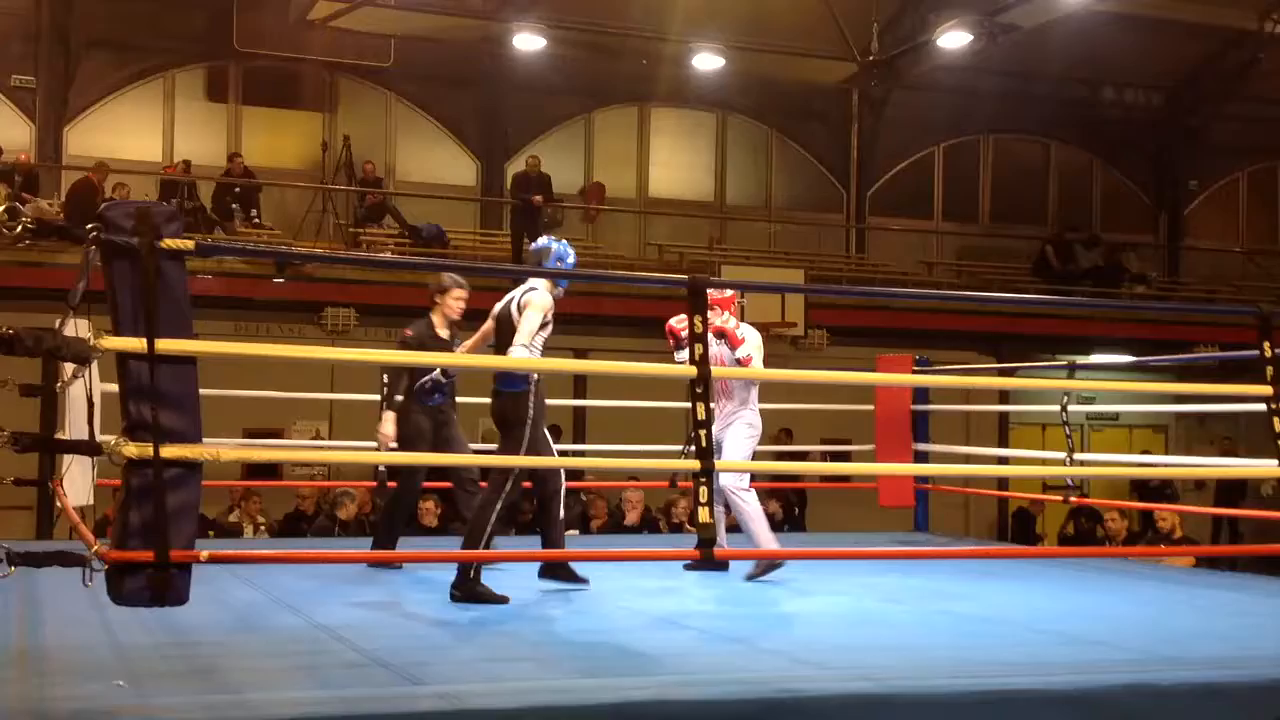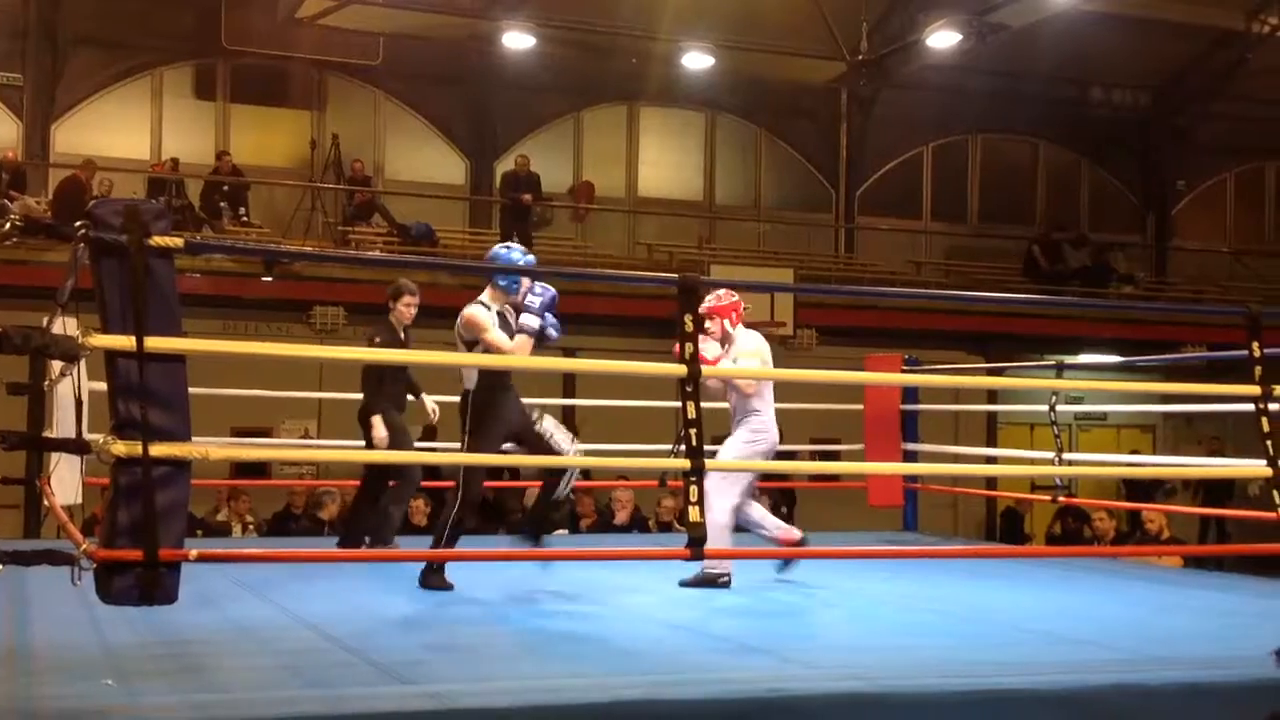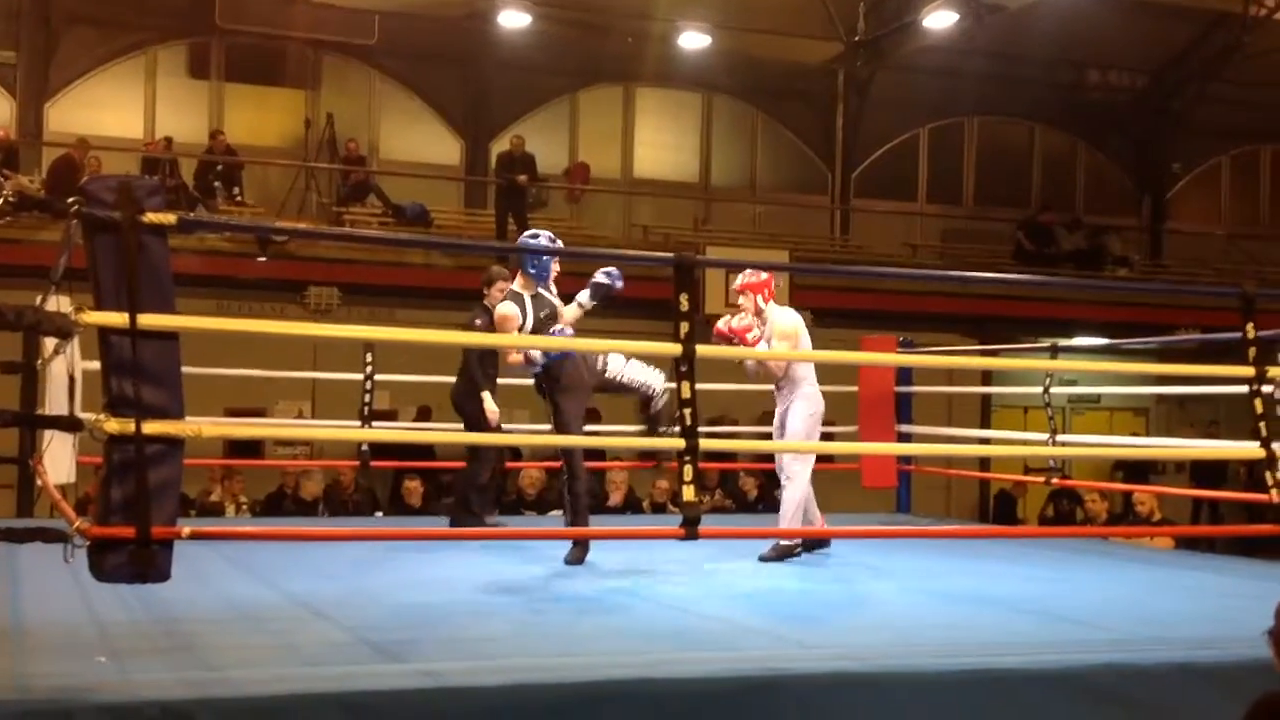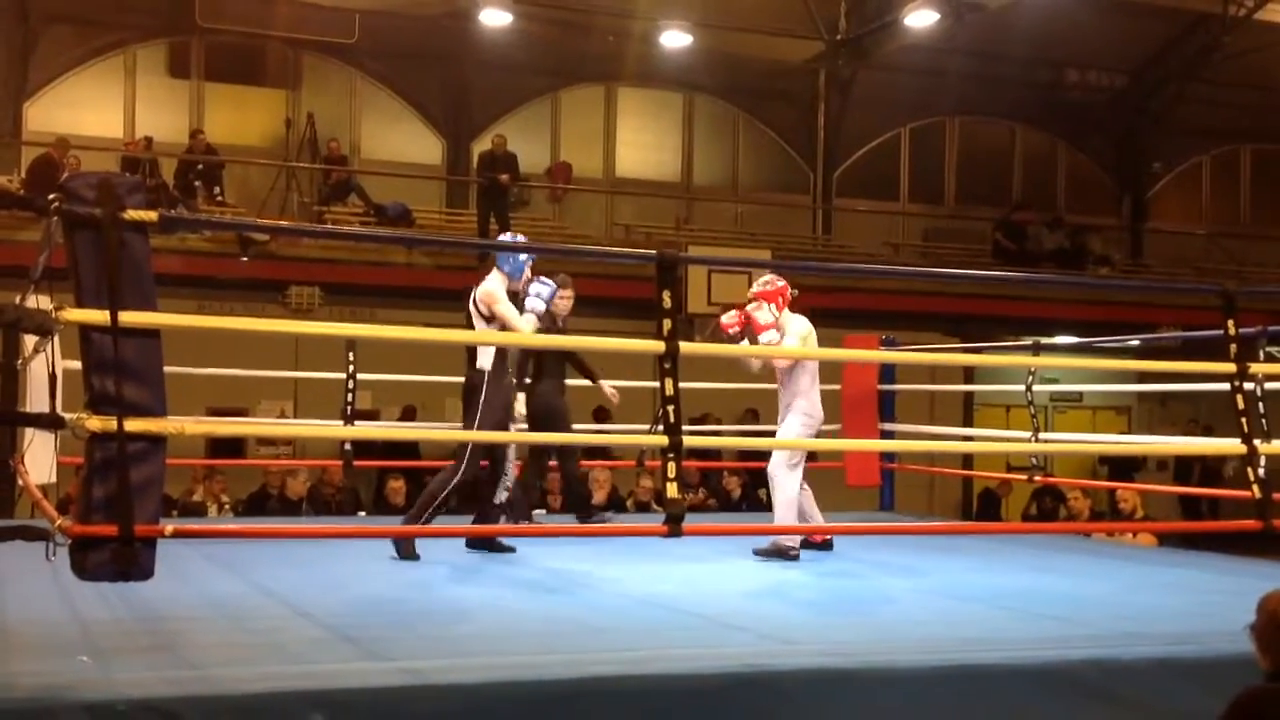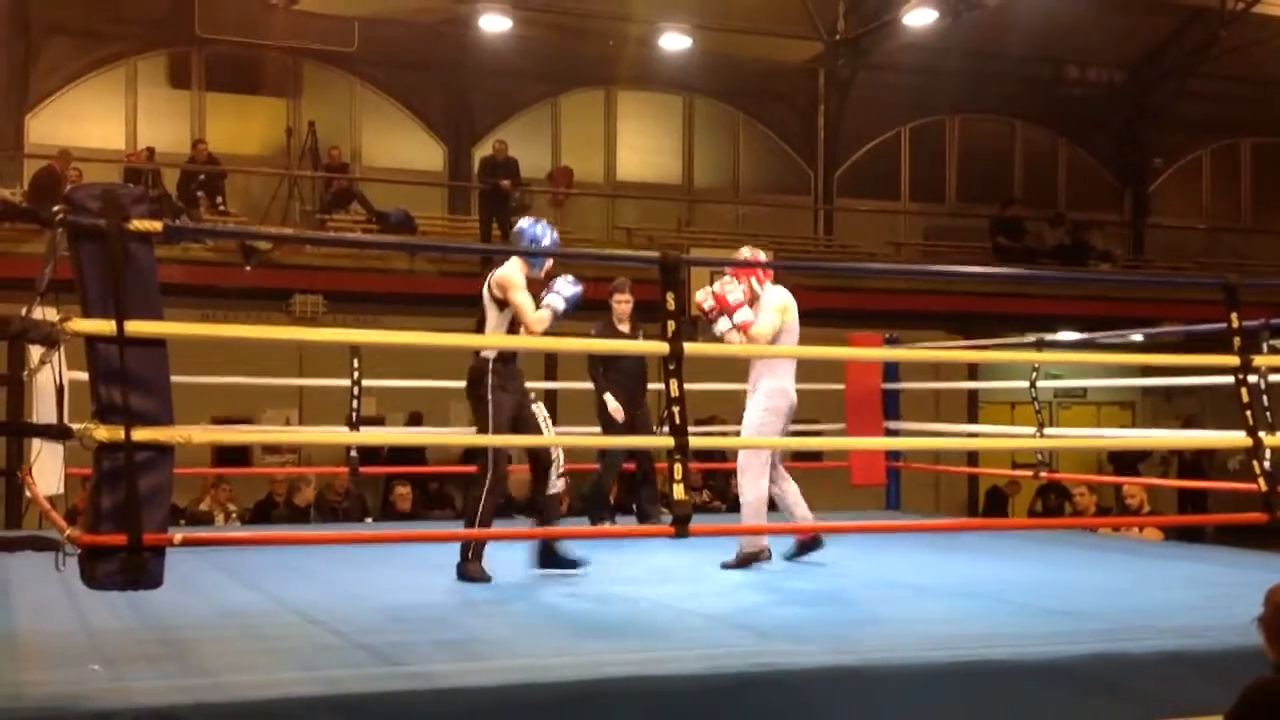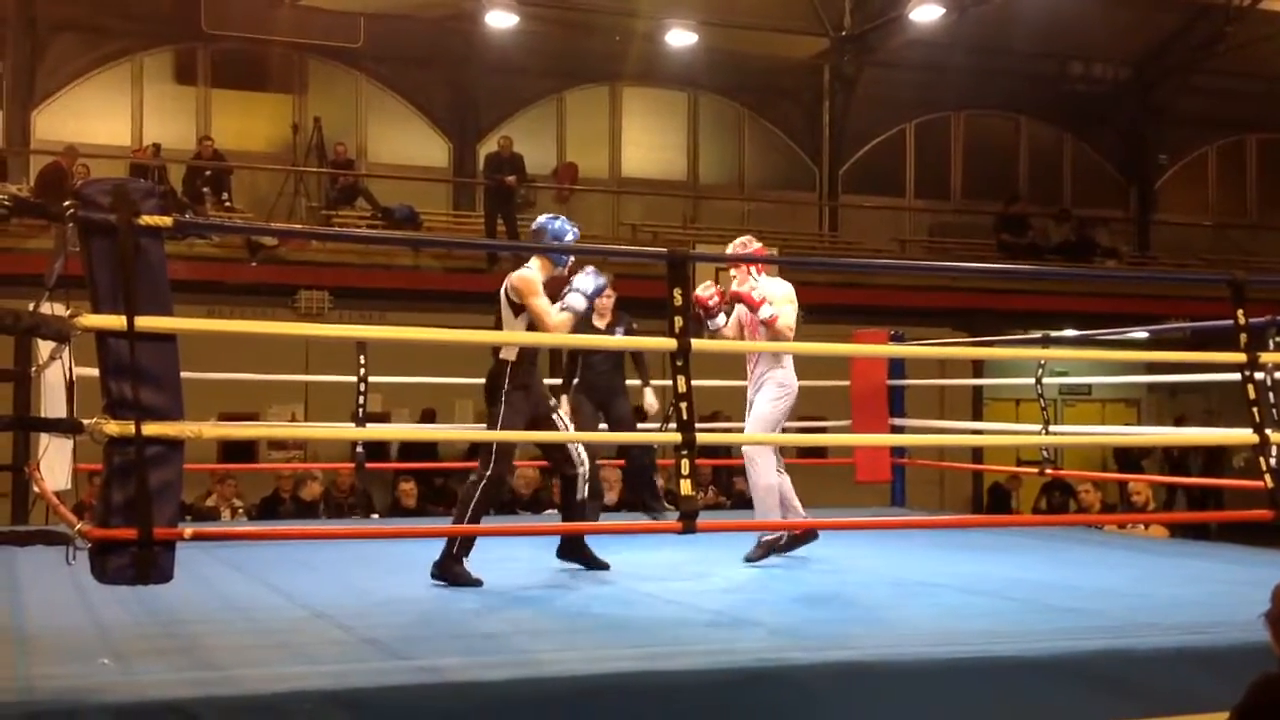
dt=0.7s
person 1, frame 1
left shoulder: (509, 299)
right shoulder: (540, 297)
left elbow: (473, 343)
right elbow: (522, 339)
right wrist: (517, 364)
left hip: (511, 397)
right hip: (522, 399)
left knee: (551, 477)
right knee: (501, 486)
left ankle: (553, 559)
right ankle: (466, 580)
person 1, frame 2
left shoulder: (508, 311)
right shoulder: (474, 315)
right elbow: (511, 352)
left wrist: (538, 330)
right wrist: (532, 316)
left hip: (510, 403)
right hip: (480, 410)
left knee: (568, 456)
right knee: (470, 491)
left ankle: (535, 525)
right ankle: (434, 566)
person 1, frame 3
left shoulder: (545, 289)
right shoulder: (508, 310)
right elbow: (511, 360)
left wrist: (592, 294)
right wrist: (536, 354)
left hip: (586, 364)
right hip: (557, 382)
left knee: (652, 381)
right knee: (573, 460)
right ankle: (580, 539)
person 1, frame 4
left shoulder: (497, 293)
right shoulder: (491, 290)
left elbow: (514, 334)
right elbow: (523, 332)
left wrist: (533, 306)
right wrist: (537, 301)
left hip: (497, 385)
right hip: (485, 386)
left knee: (500, 464)
right knee: (465, 464)
left ankle: (482, 533)
right ankle: (409, 527)
person 1, frame 5
left shoulder: (516, 282)
right shoulder: (507, 276)
right elbow: (534, 325)
left wrist: (553, 303)
right wrist: (559, 300)
left hip: (511, 379)
right hip: (490, 379)
left knee: (548, 456)
right knee: (494, 469)
left ankle: (546, 547)
right ankle: (471, 557)
person 1, frame 6
left shoulder: (536, 282)
right shoulder: (525, 278)
left elbow: (548, 328)
right elbow: (554, 329)
left wrist: (576, 298)
right wrist: (581, 295)
left hip: (531, 384)
right hip: (509, 385)
left knee: (574, 460)
right knee: (493, 471)
left ankle: (572, 543)
right ankle: (450, 560)
person 2, frame 1
left shoulder: (747, 335)
right shoulder: (712, 341)
left elbow: (754, 375)
left wrist: (735, 339)
right wrist: (680, 345)
left hip: (742, 422)
right hip: (720, 423)
left knee: (731, 483)
right knee: (710, 488)
left ankle: (768, 551)
person 2, frame 2
left shoulder: (749, 341)
right shoulder: (728, 346)
left elbow: (748, 386)
right elbow: (713, 386)
left wrist: (714, 360)
right wrist: (694, 360)
left hip: (755, 429)
right hip: (750, 432)
left knee: (716, 490)
right knee: (734, 500)
left ankle: (716, 569)
right ankle: (788, 535)
person 2, frame 3
left shoulder: (783, 319)
right shoulder: (763, 323)
left elbow: (779, 369)
right elbow: (754, 370)
left wrist: (753, 340)
right wrist: (734, 342)
left hip: (804, 398)
right hip: (786, 402)
left knee: (794, 467)
right knee: (787, 468)
left ankle: (788, 540)
right ankle: (817, 532)
person 2, frame 4
left shoulder: (797, 325)
right shoulder: (778, 327)
left elbow: (783, 361)
right elbow: (755, 364)
left wrist: (766, 329)
right wrist: (737, 336)
left hip: (804, 409)
right hip: (791, 410)
left knee: (780, 468)
right knee: (793, 475)
left ankle: (786, 542)
right ankle: (819, 535)
person 2, frame 5
left shoulder: (776, 297)
right shoulder: (760, 304)
left elbow: (759, 339)
right elbow: (740, 343)
left wrist: (737, 306)
right wrist: (715, 315)
left hip: (772, 391)
right hip: (768, 392)
left knee: (751, 465)
right knee: (771, 469)
left ankle: (754, 545)
right ankle: (806, 532)
person 2, frame 6
left shoulder: (778, 288)
right shoulder: (744, 299)
left elbow: (786, 332)
right elbow: (729, 339)
left wrist: (756, 301)
right wrist: (712, 311)
left hip: (777, 381)
right hip: (758, 385)
left knee: (755, 450)
right knee: (767, 459)
left ankle: (771, 533)
right ankle: (798, 526)
person 3, frame 1
left shoulder: (454, 336)
right shoulder: (417, 332)
right elbow: (395, 376)
left wrist: (452, 415)
right wrist: (388, 416)
left hip: (444, 415)
right hip: (415, 414)
left knee: (468, 477)
right knee: (410, 482)
right ankle: (382, 550)
person 3, frame 2
left shoulder: (404, 335)
right shoulder: (381, 336)
right elbow: (369, 382)
left wrist: (423, 396)
right wrist: (376, 421)
left hip: (392, 411)
right hip: (381, 413)
left knee: (376, 478)
right knee: (410, 475)
left ankle: (351, 540)
right ankle: (382, 538)
person 3, frame 3
left shoulder: (491, 319)
right shoulder: (480, 320)
right elbow: (471, 363)
right wrist: (486, 397)
left hip: (476, 394)
right hip: (473, 394)
left knee: (492, 454)
right knee: (483, 458)
left ankle: (478, 514)
right ankle: (463, 521)
person 3, frame 4
left shoulder: (559, 325)
right shoulder: (543, 325)
left elbow: (573, 358)
right elbow: (524, 362)
left wrist: (601, 383)
right wrist: (520, 397)
left hip: (550, 395)
right hip: (546, 395)
left knee: (538, 456)
right knee: (568, 453)
left ankle: (519, 513)
right ankle: (585, 512)
person 3, frame 5
left shoulder: (638, 330)
right shoulder: (601, 331)
right elbow: (594, 370)
left wrist: (645, 394)
right wrist: (607, 397)
left hip: (637, 400)
right hip: (613, 399)
left knee: (645, 457)
right knee: (612, 457)
left ankle: (649, 514)
right ankle: (600, 515)
person 3, frame 6
left shoulder: (625, 324)
right shoulder: (580, 326)
left elbow: (638, 358)
right elbow: (571, 364)
left wrist: (648, 389)
right wrist: (564, 397)
left hip: (616, 394)
right hip: (585, 394)
left knee: (634, 450)
right knee: (585, 452)
left ankle: (652, 504)
